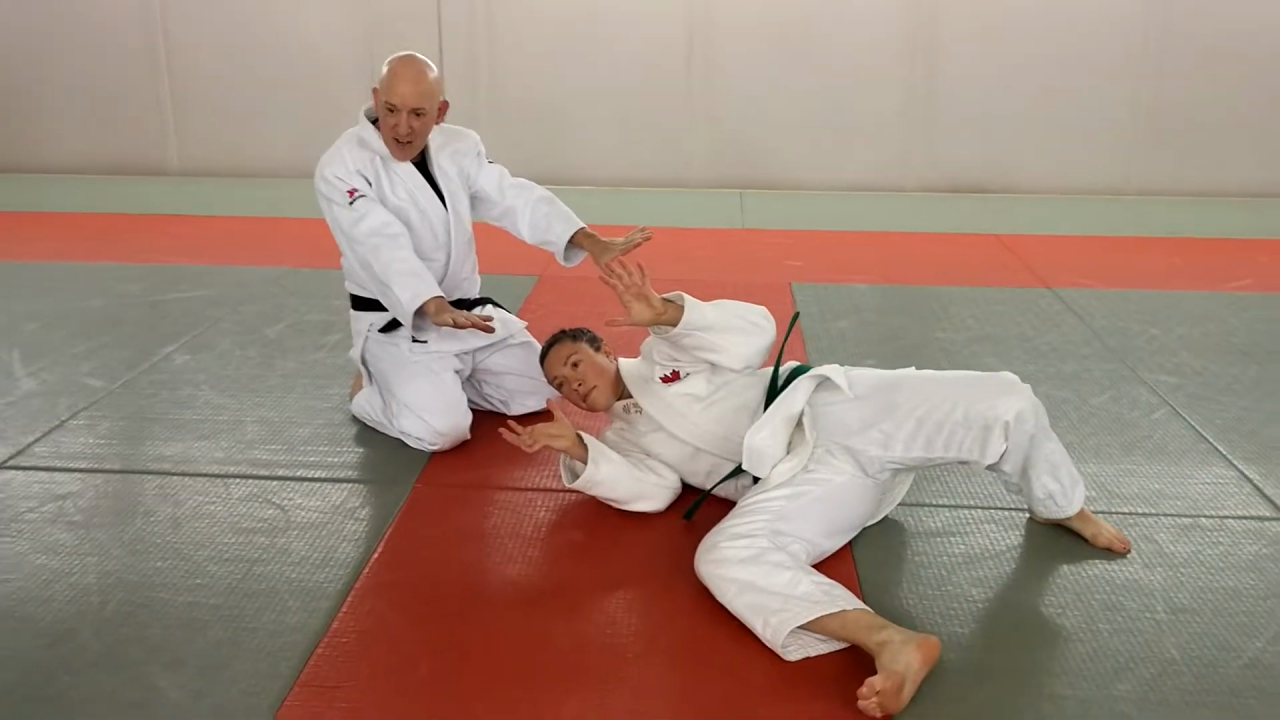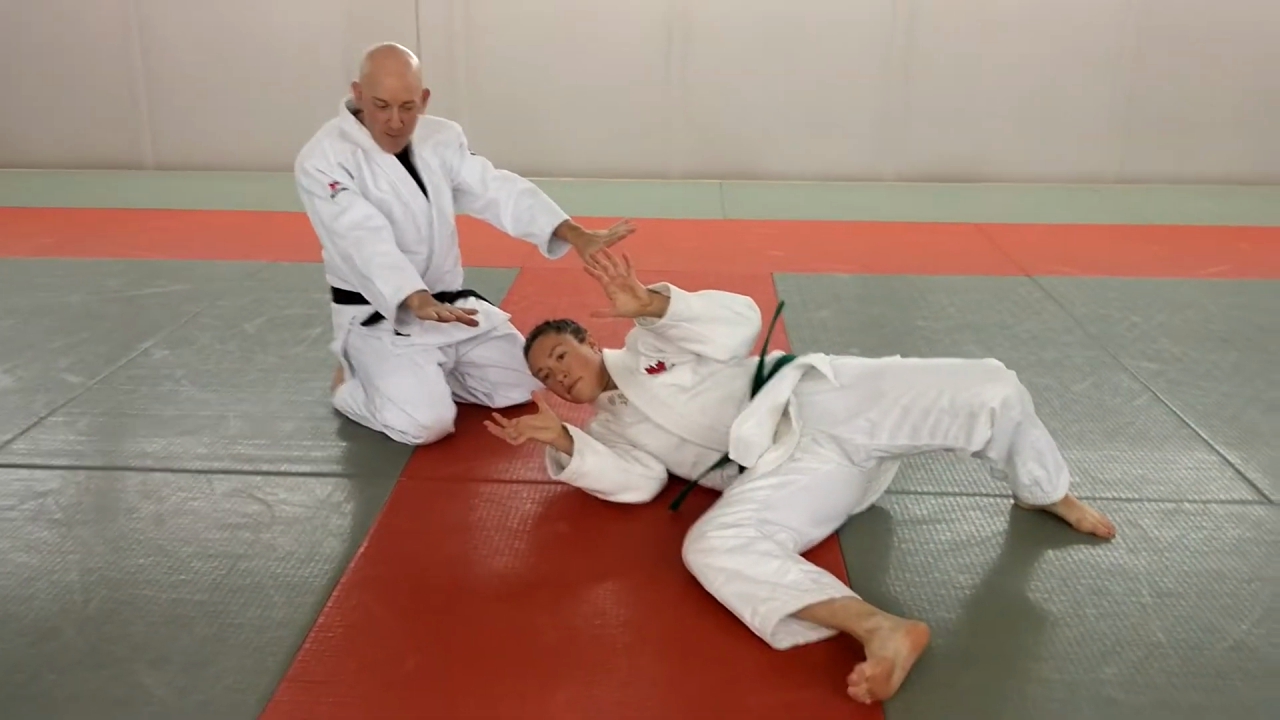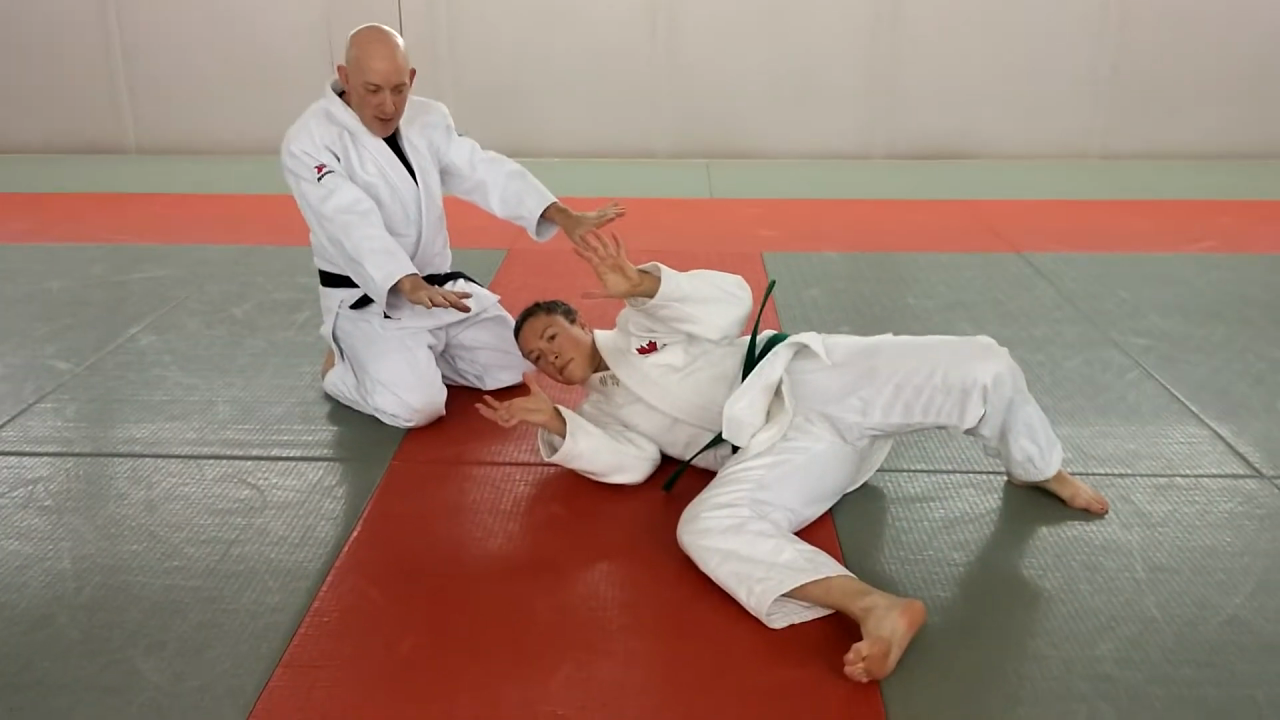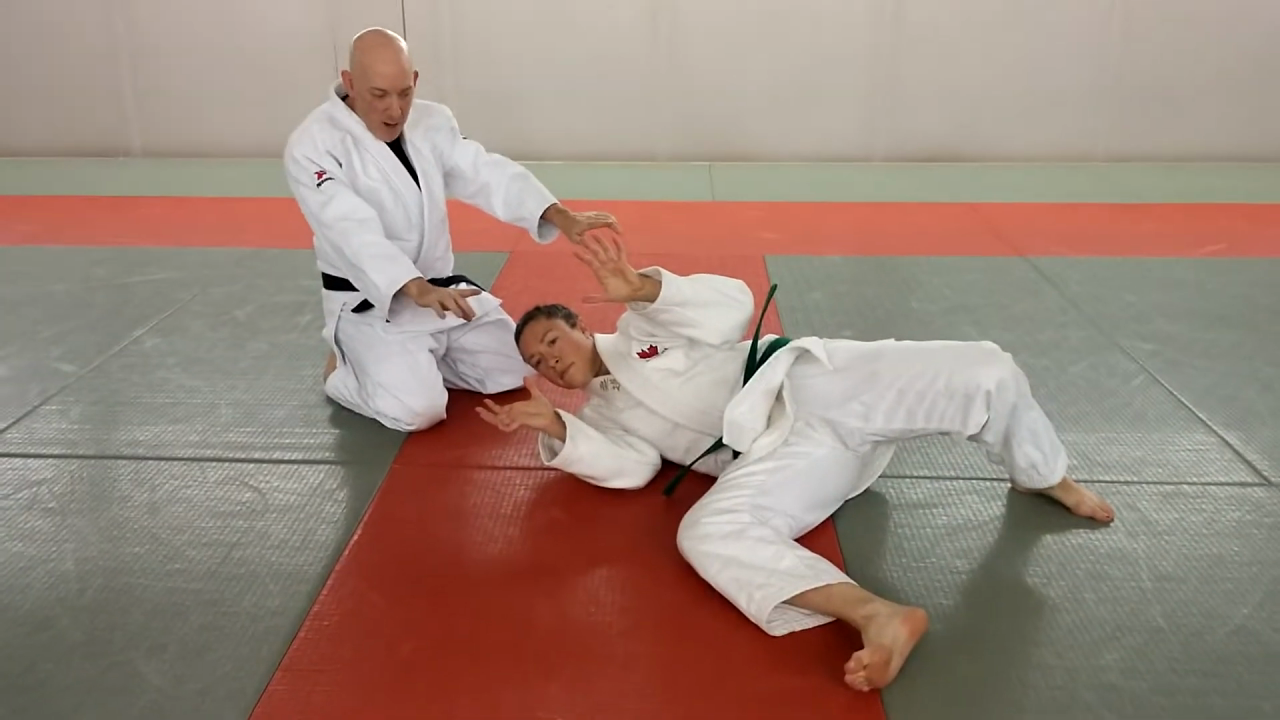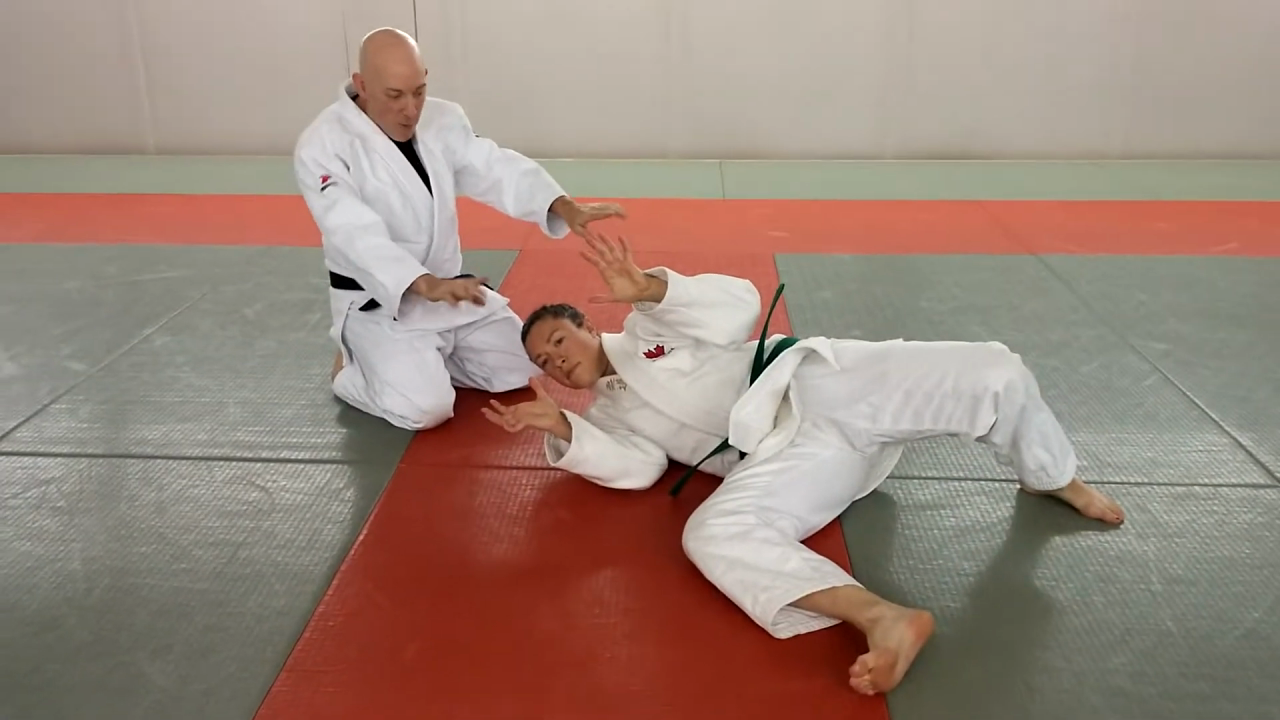
dt=0.2s
person 1, frame 1
left shoulder: (663, 350)
right shoulder: (626, 436)
left elbow: (753, 332)
right elbow: (650, 489)
left wrist: (666, 312)
right wrist: (575, 449)
left hip: (837, 408)
right hip: (798, 474)
left knee: (1003, 401)
right knee: (723, 558)
left ankle: (1062, 510)
right ankle: (891, 641)
person 1, frame 2
left shoulder: (647, 341)
right shoulder: (610, 428)
left elbow: (738, 323)
right elbow: (636, 480)
left wrist: (652, 303)
right wrist: (562, 442)
left hip: (821, 398)
right hip: (783, 464)
left knee: (987, 387)
right knee: (711, 548)
left ankle: (1047, 496)
right ankle: (880, 629)
person 1, frame 3
left shoulder: (638, 324)
right shoulder: (601, 409)
left elbow: (728, 304)
right elbow: (629, 461)
left wrist: (641, 284)
right wrist: (554, 424)
left hip: (815, 377)
right hip: (775, 443)
left knee: (979, 364)
right knee: (706, 530)
left ankle: (1040, 472)
right ankle: (876, 607)
person 1, frame 4
left shoulder: (640, 327)
right shoulder: (602, 414)
left elbow: (730, 307)
right elbow: (630, 466)
left wrist: (642, 288)
right wrist: (554, 428)
left hip: (814, 381)
right hip: (779, 449)
left knee: (984, 371)
right knee: (705, 535)
left ankle: (1044, 479)
right ankle: (877, 614)
person 1, frame 5
left shoulder: (647, 326)
right shoulder: (609, 413)
left elbow: (737, 307)
right elbow: (636, 467)
left wrist: (648, 288)
right wrist: (560, 428)
left hip: (822, 382)
right hip: (784, 449)
left knee: (991, 371)
right knee: (711, 536)
left ankle: (1054, 481)
right ankle: (883, 618)
person 2, frame 1
left shoulder: (458, 147)
right shoulder: (342, 167)
left elbow: (513, 199)
right elbow: (383, 247)
left wrist: (590, 241)
right wrist: (434, 307)
left hip: (467, 310)
right hip: (397, 325)
left knee: (540, 392)
right knee: (440, 429)
left ankle: (445, 382)
right ankle: (370, 389)
person 2, frame 2
left shoulder: (440, 138)
right shoulder: (323, 159)
left elbow: (496, 191)
right elbow: (365, 241)
left wrist: (574, 234)
right wrist: (416, 301)
left hip: (450, 303)
right hip: (379, 317)
left knee: (523, 385)
right knee: (425, 422)
left ankle: (429, 374)
right ankle: (354, 384)
person 2, frame 3
left shoulder: (427, 119)
right shoulder: (308, 141)
left elbow: (484, 172)
right elbow: (353, 224)
left wrist: (562, 216)
right wrist: (409, 285)
left hip: (439, 285)
right hip: (368, 302)
left knee: (514, 366)
right knee: (416, 406)
left ankle: (420, 356)
right ankle: (342, 367)
person 2, frame 4
left shoulder: (432, 121)
right shoulder: (312, 145)
left elbow: (486, 175)
right elbow: (353, 231)
left wrist: (560, 216)
right wrist: (416, 289)
left hip: (442, 290)
right hip: (370, 304)
left knee: (515, 371)
right knee: (417, 409)
left ankle: (420, 360)
right ankle: (345, 370)
person 2, frame 5
left shoulder: (442, 119)
right shoulder: (322, 146)
left elbow: (497, 170)
right elbow: (356, 235)
left wrist: (566, 207)
right wrist: (425, 286)
left hip: (450, 289)
right hip: (378, 305)
left knee: (524, 371)
right knee: (425, 406)
left ankle: (428, 358)
right ankle: (352, 369)
